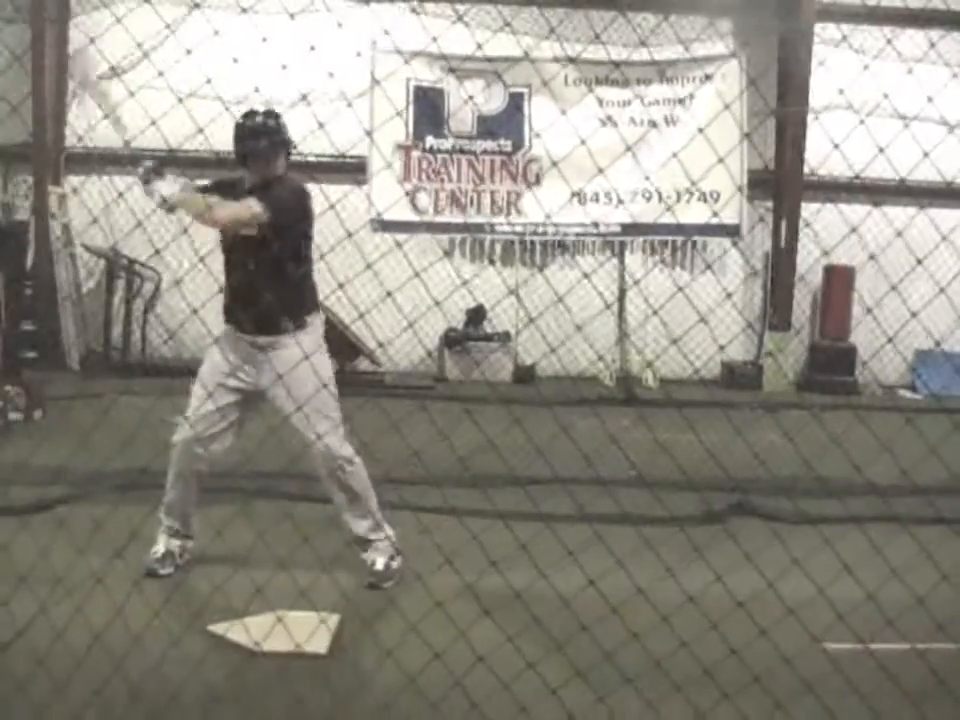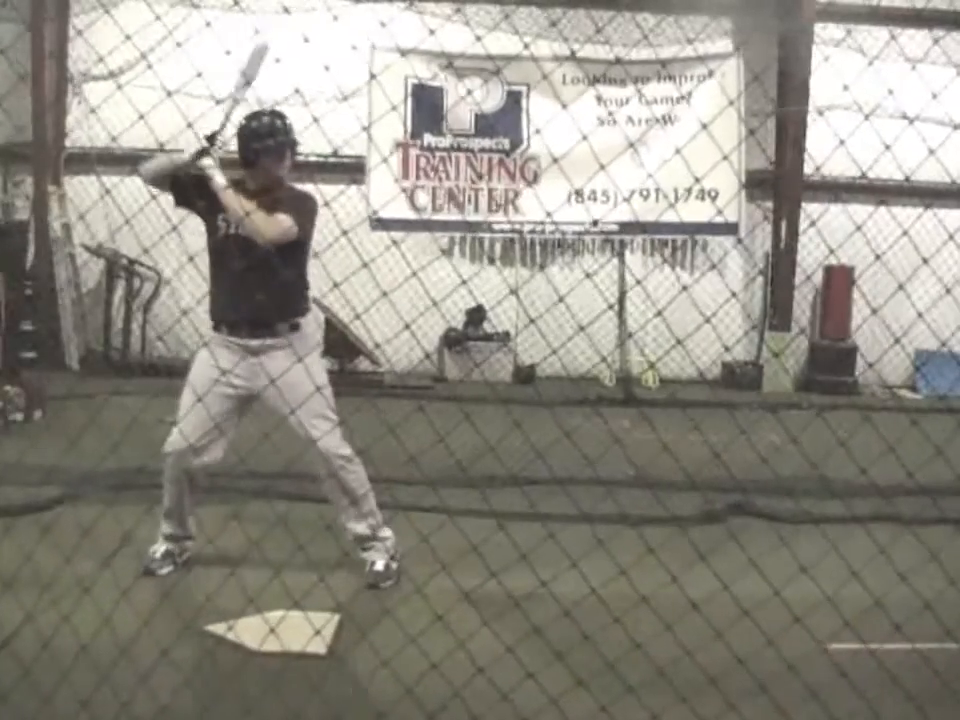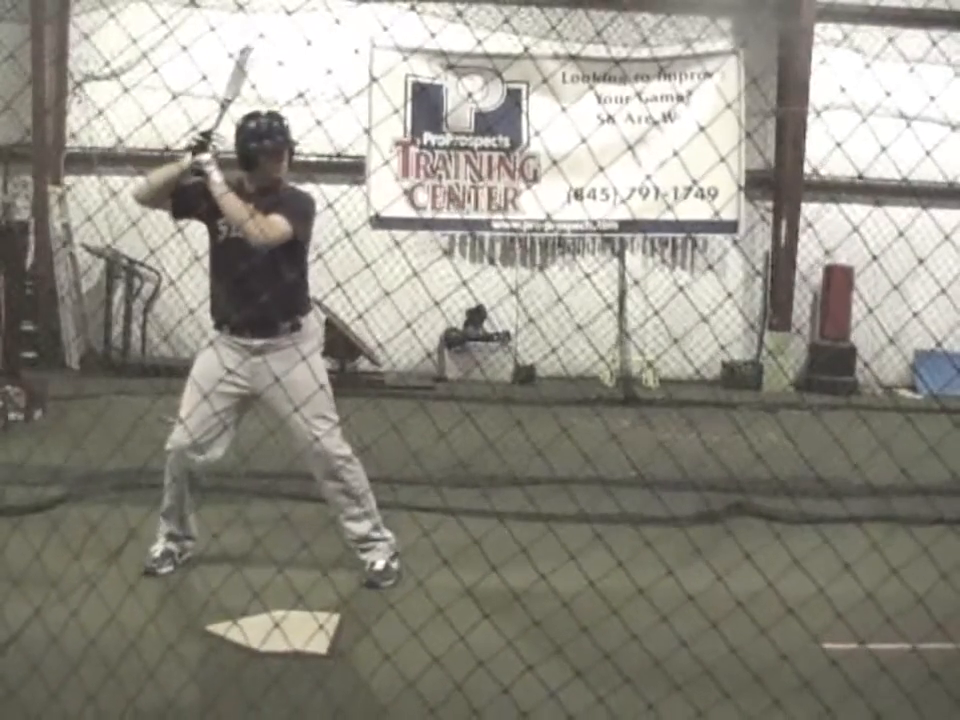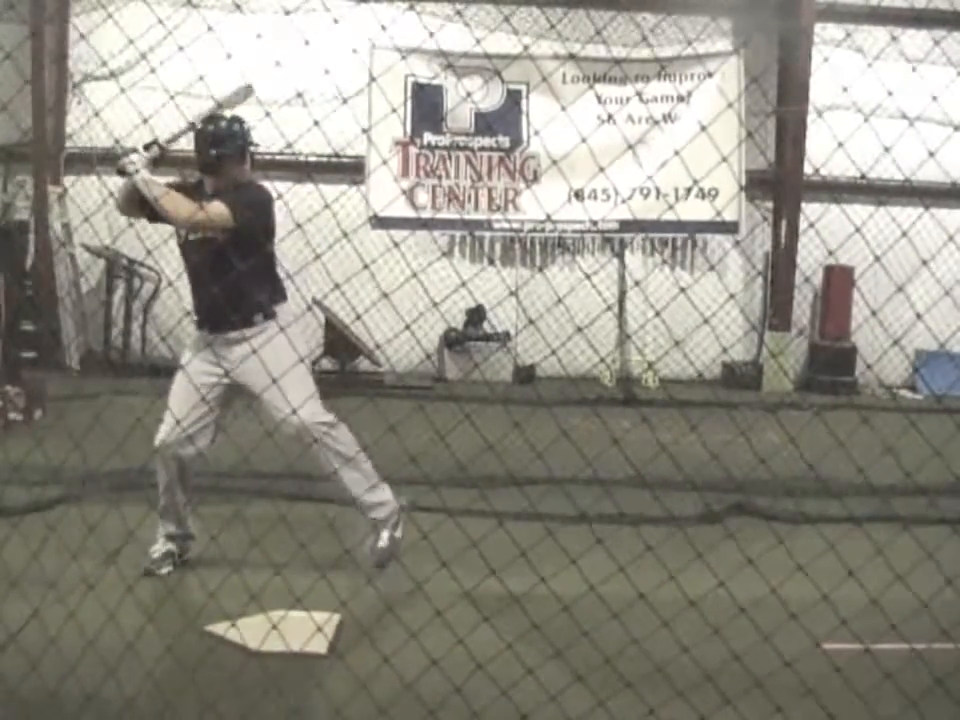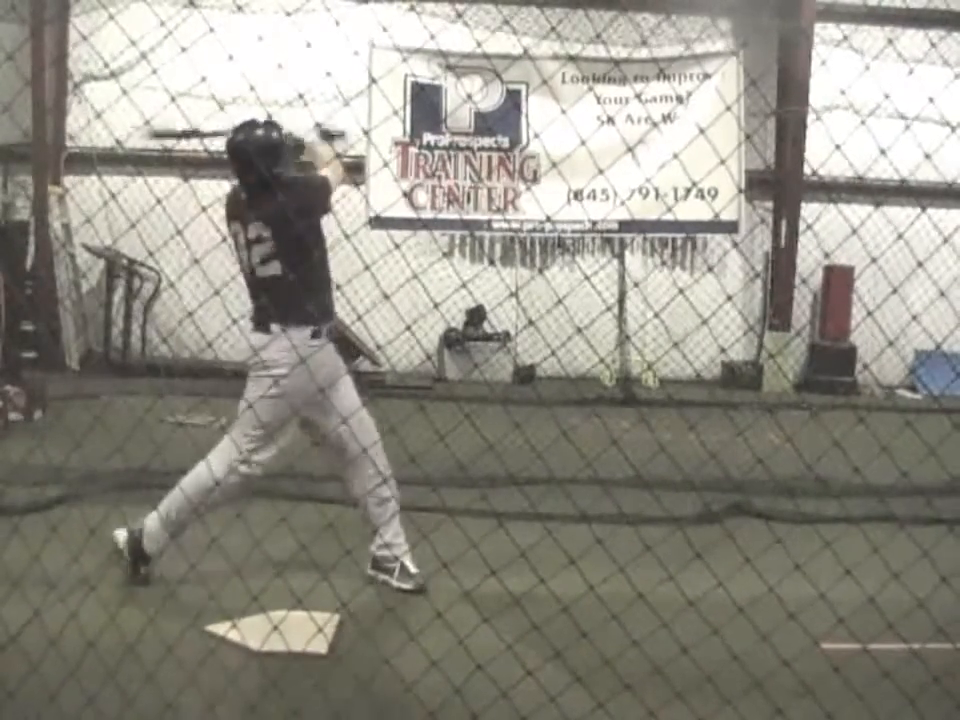
dt=0.7s
person 1, frame 1
left shoulder: (292, 195)
right shoulder: (226, 190)
left elbow: (229, 218)
right elbow: (180, 198)
left wrist: (176, 191)
right wrist: (160, 184)
left hip: (294, 342)
right hip: (235, 341)
left knee: (332, 448)
right knee: (190, 440)
left ankle: (380, 545)
right ankle: (173, 539)
person 1, frame 2
left shoulder: (300, 203)
right shoulder: (211, 192)
left elbow: (268, 232)
right elbow: (148, 173)
left wrist: (218, 181)
right wrist: (190, 161)
left hip: (287, 346)
right hip: (225, 346)
left knee: (332, 449)
right knee: (180, 449)
left ankle: (378, 544)
right ankle: (174, 540)
person 1, frame 3
left shoulder: (298, 203)
right shoulder: (213, 195)
left elbow: (260, 234)
right elbow: (143, 195)
left wrist: (215, 180)
right wrist: (189, 164)
left hip: (289, 345)
right hip: (228, 346)
left knee: (330, 449)
right knee: (182, 446)
left ankle: (377, 544)
right ankle: (174, 537)
person 1, frame 4
left shoulder: (253, 197)
right shoulder: (186, 192)
left elbow: (192, 218)
right elbow: (127, 208)
left wrist: (143, 176)
right wrist: (135, 176)
left hip: (262, 333)
right hip: (208, 341)
left knee: (314, 422)
right knee: (170, 443)
left ankle: (383, 511)
right ankle: (174, 538)
person 1, frame 5
left shoulder: (237, 202)
right shoulder: (293, 199)
right elbow: (333, 169)
right wrist: (318, 146)
left hip: (312, 345)
right hip: (289, 350)
left knee: (364, 444)
right knee: (241, 455)
left ankle: (389, 552)
right ankle: (145, 538)
